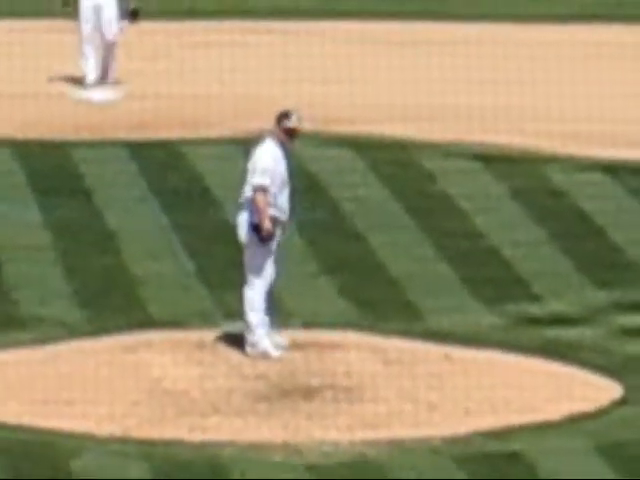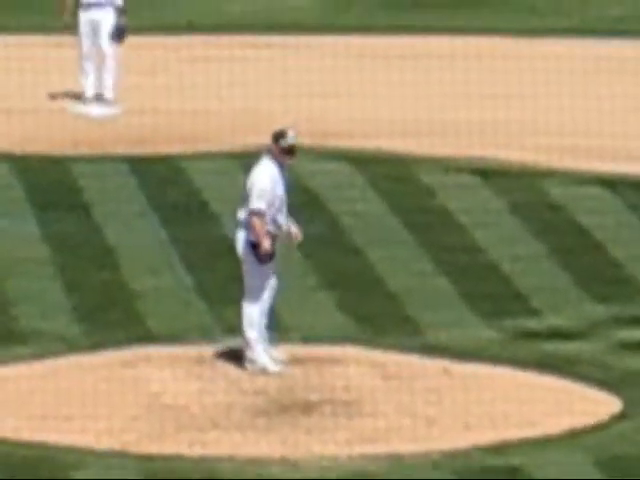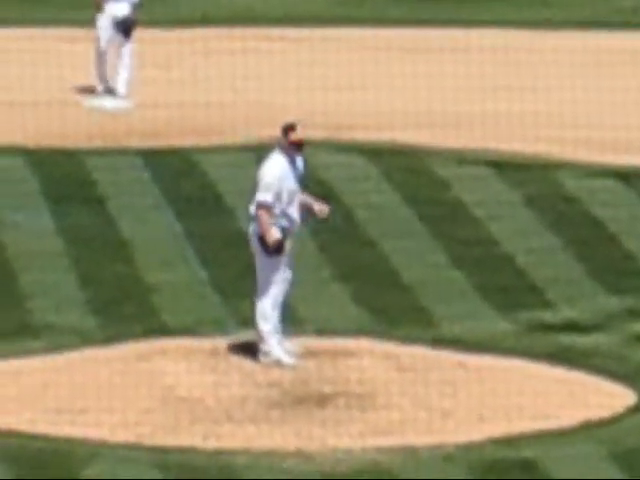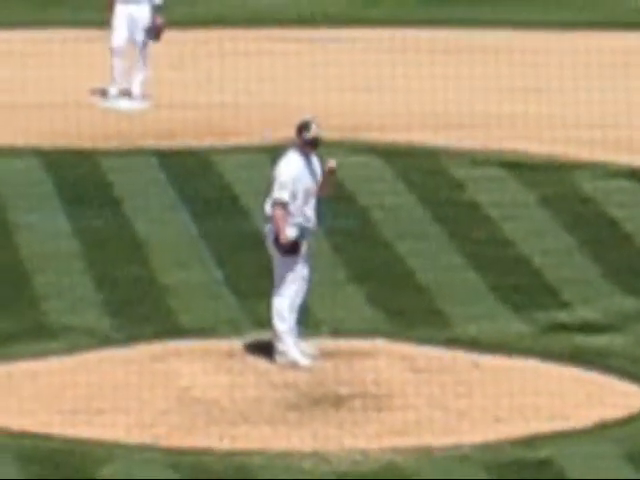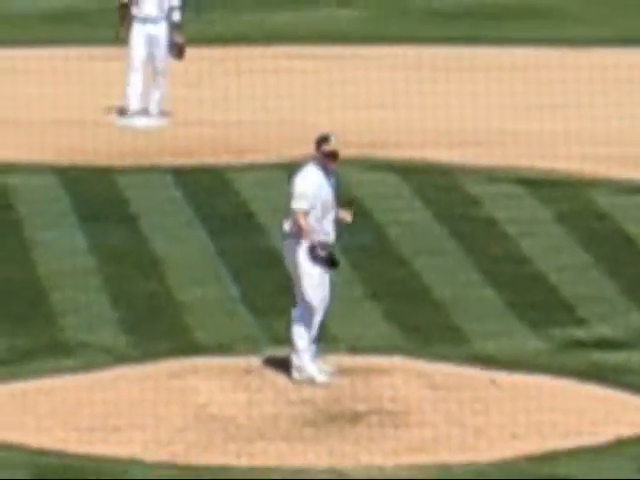
dt=0.3s
person 1, frame 1
left shoulder: (279, 151)
right shoulder: (267, 153)
right elbow: (258, 191)
left wrist: (273, 222)
right wrist: (265, 221)
left hip: (269, 223)
right hip: (257, 222)
left knee: (265, 277)
right knee: (257, 280)
left ankle: (262, 331)
right ankle: (256, 340)
person 1, frame 2
left shoulder: (280, 168)
right shoulder: (264, 173)
right elbow: (255, 212)
left wrist: (291, 224)
right wrist: (262, 241)
left hip: (267, 237)
right hip: (255, 238)
left knee: (267, 289)
right knee: (255, 295)
left ankle: (261, 344)
right ankle: (254, 355)
person 1, frame 3
left shoulder: (297, 161)
right shoulder: (274, 167)
right elbow: (262, 204)
left wrist: (313, 203)
right wrist: (268, 235)
left hip: (283, 230)
right hip: (269, 231)
left knee: (282, 283)
right knee: (269, 288)
left ankle: (275, 338)
right ankle: (269, 348)
person 1, frame 4
left shoulder: (313, 160)
right shoulder: (289, 165)
left elbow: (319, 190)
right elbow: (278, 203)
left wrist: (327, 173)
right wrist: (282, 234)
left hip: (300, 231)
right hip: (285, 232)
left knee: (299, 283)
right knee: (285, 288)
left ankle: (291, 339)
right ankle: (284, 348)
person 1, frame 5
left shoulder: (328, 176)
right shoulder: (307, 178)
right elbow: (298, 214)
left wrist: (339, 213)
right wrist: (311, 239)
left hip: (320, 248)
right hip: (304, 247)
left knee: (320, 302)
right knee: (308, 304)
left ankle: (308, 357)
right ankle: (302, 365)
